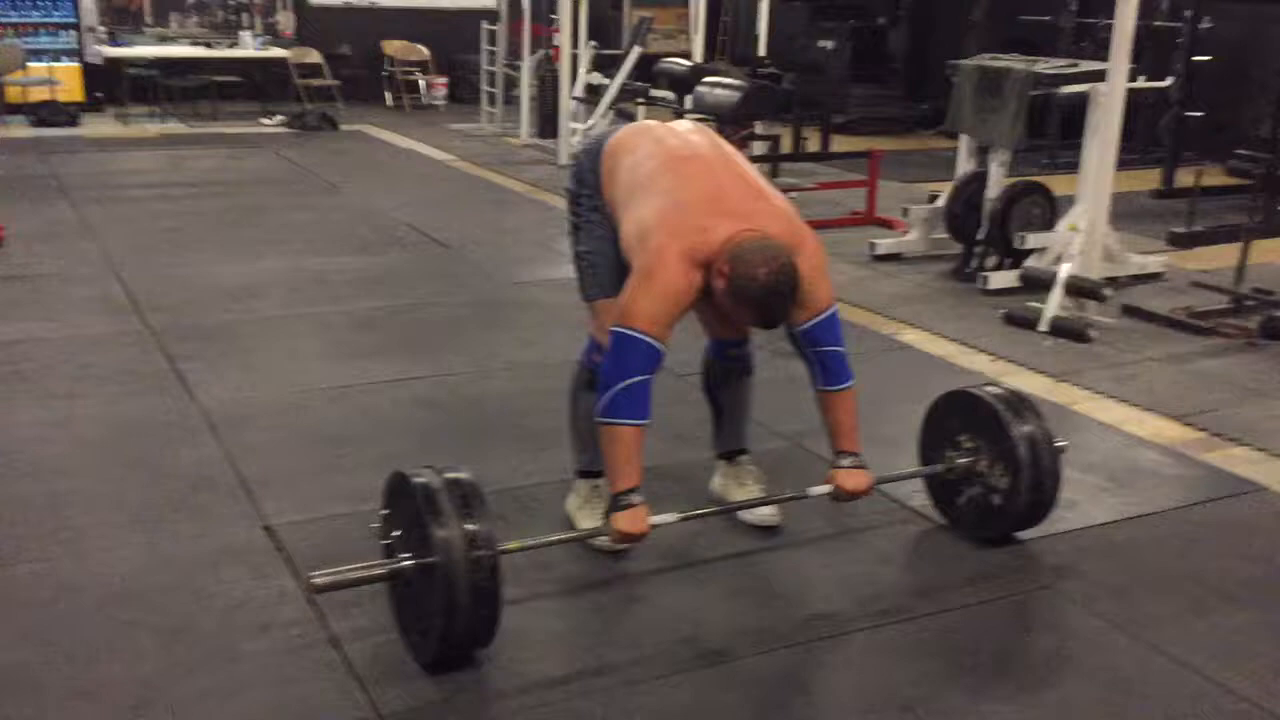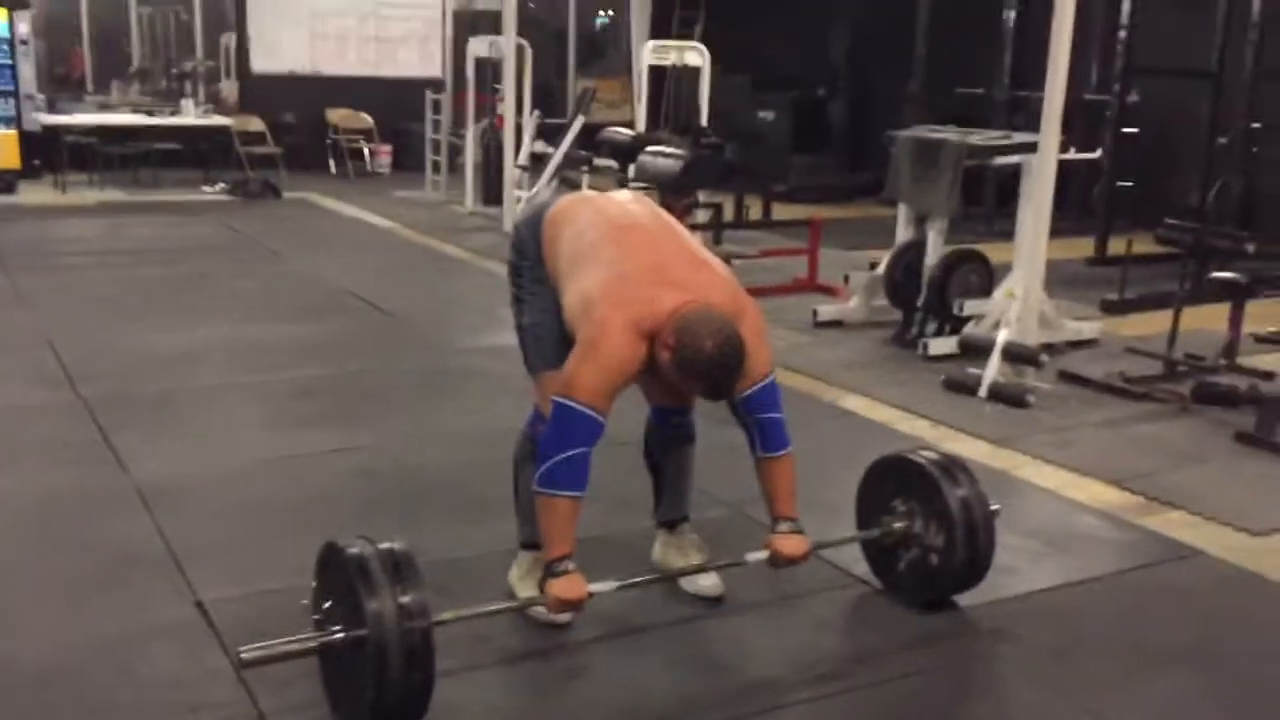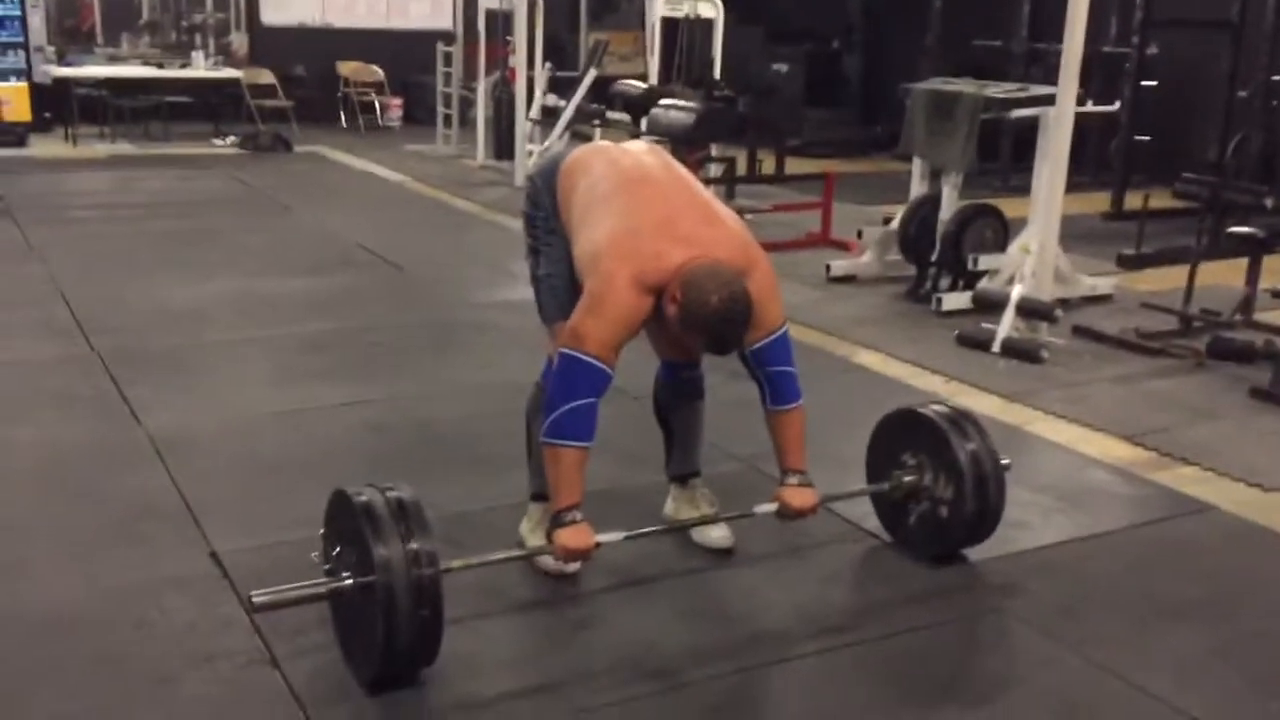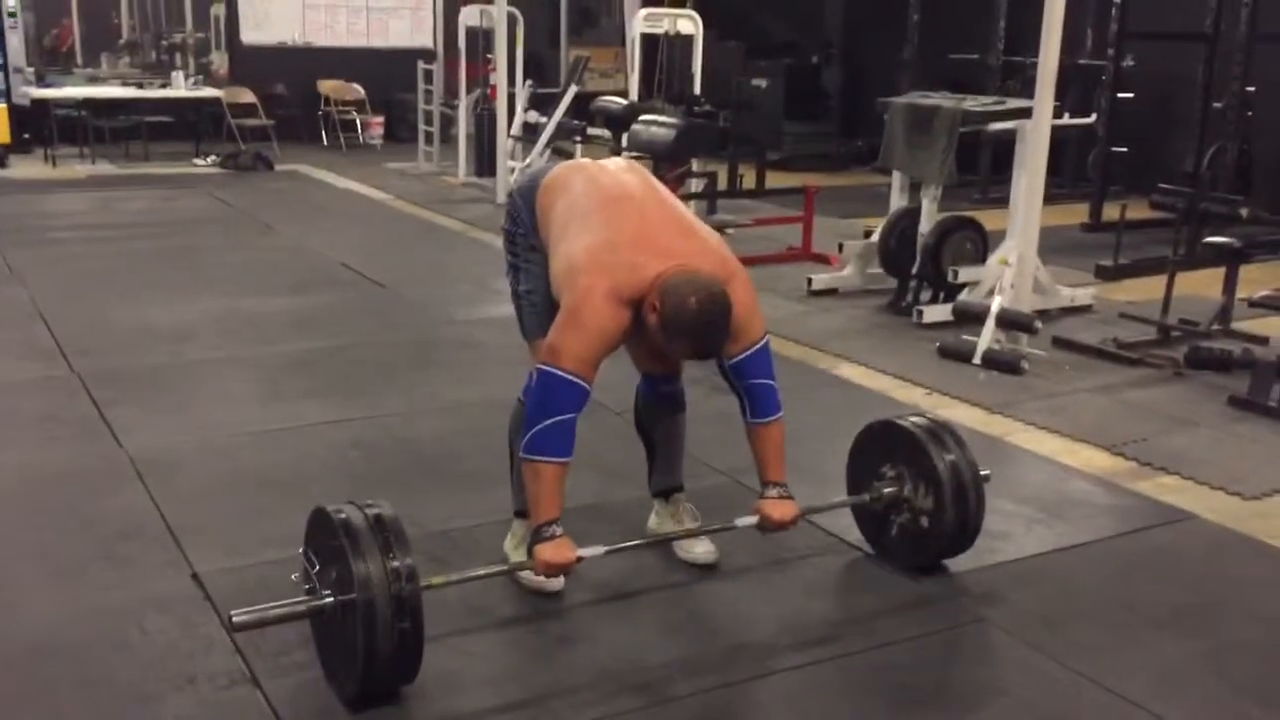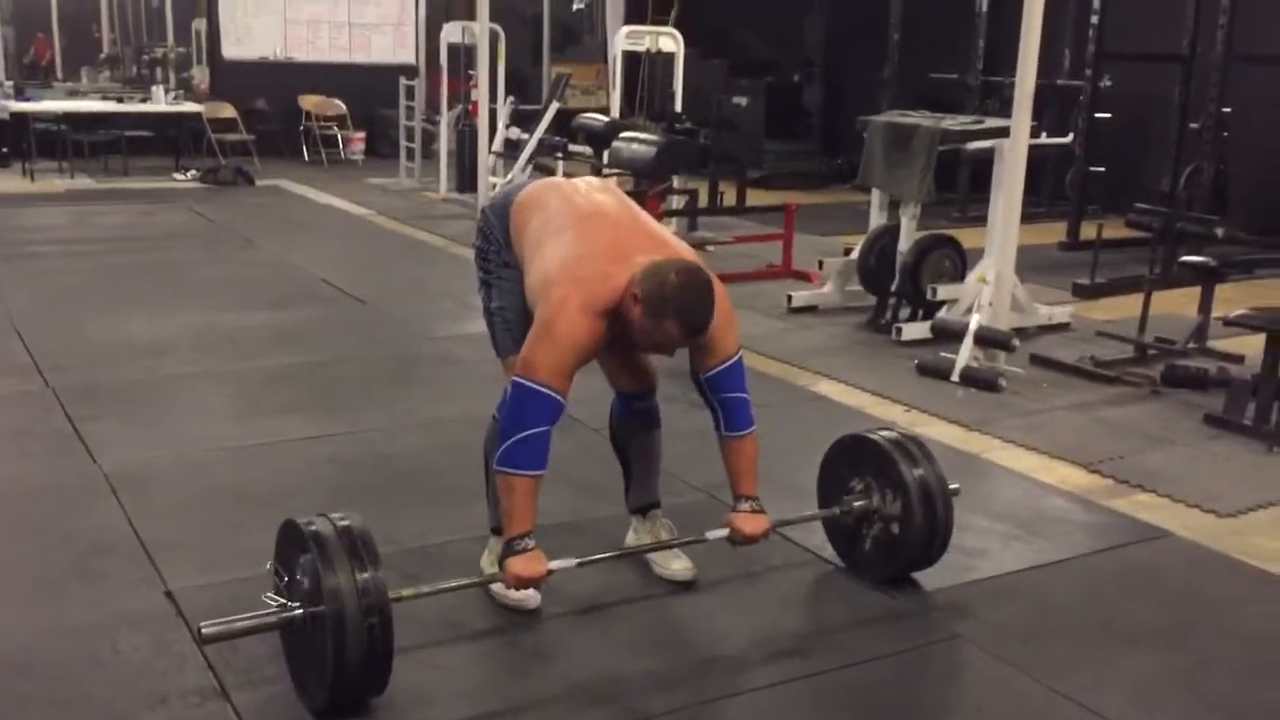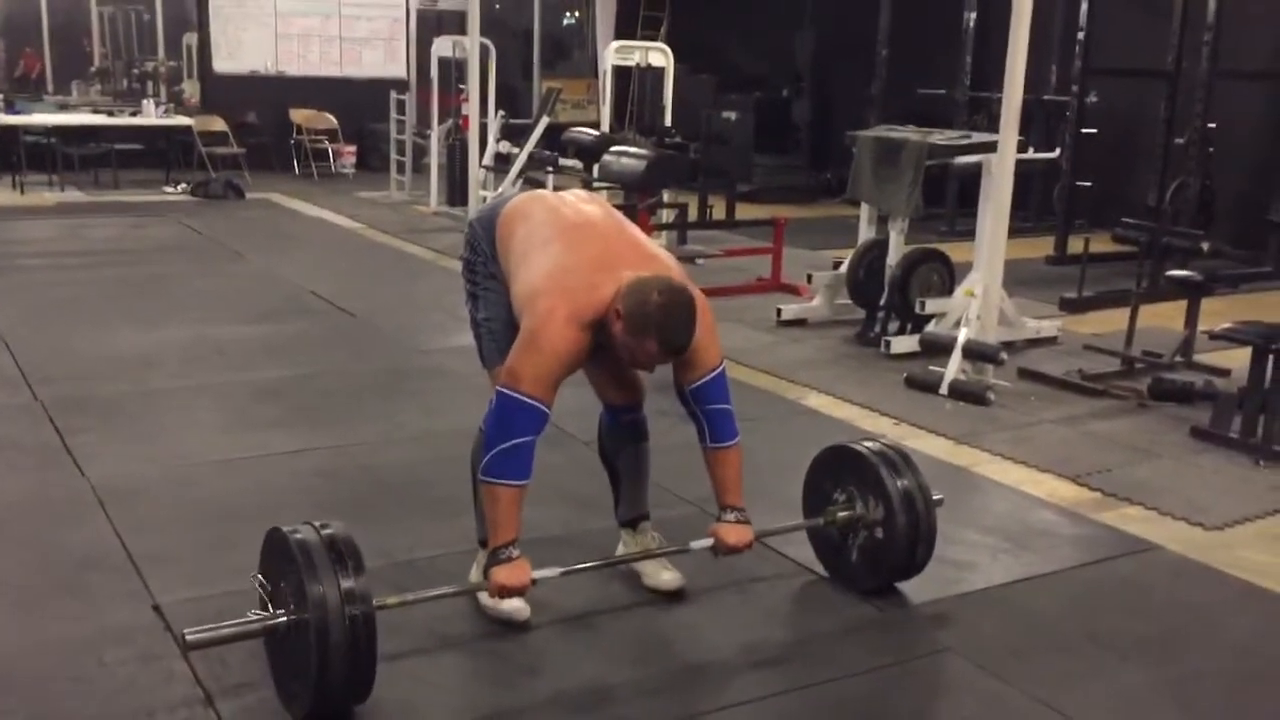
dt=0.5s
person 1, frame 1
left shoulder: (798, 249)
right shoulder: (673, 259)
left elbow: (826, 350)
right elbow: (627, 373)
left wrist: (848, 458)
right wrist: (625, 497)
left knee: (731, 336)
right knee: (615, 340)
left ankle: (733, 465)
right ankle: (590, 484)
person 1, frame 2
left shoulder: (739, 315)
right shoulder: (616, 333)
left elbow: (765, 419)
right elbow: (568, 443)
left wrist: (786, 524)
right wrist: (561, 565)
right hip: (546, 239)
left knee: (673, 405)
right knee: (558, 409)
left ankle: (674, 534)
right ankle: (532, 556)
person 1, frame 3
left shoulder: (749, 272)
right shoulder: (624, 284)
left elbow: (776, 371)
right elbow: (575, 395)
left wrist: (795, 481)
right wrist: (570, 518)
left knee: (681, 360)
right knee: (573, 364)
left ankle: (686, 489)
right ankle: (544, 510)
person 1, frame 4
left shoulder: (728, 284)
right shoulder: (599, 298)
left elbow: (757, 383)
right elbow: (552, 407)
left wrist: (775, 488)
right wrist: (548, 531)
left knee: (663, 373)
right knee: (551, 378)
left ankle: (669, 504)
right ankle: (525, 526)
person 1, frame 5
left shoulder: (701, 298)
right shoulder: (576, 309)
left elbow: (730, 397)
right elbow: (527, 420)
left wrist: (747, 502)
right wrist: (521, 544)
left knee: (638, 386)
right knee: (528, 392)
left ankle: (647, 521)
right ankle: (501, 542)
person 1, frame 6
left shoulder: (686, 310)
right shoulder: (560, 321)
left elbow: (713, 409)
right elbow: (511, 431)
left wrist: (733, 512)
right wrist: (505, 553)
left knee: (627, 399)
right knee: (514, 408)
left ankle: (636, 533)
right ankle: (488, 555)
